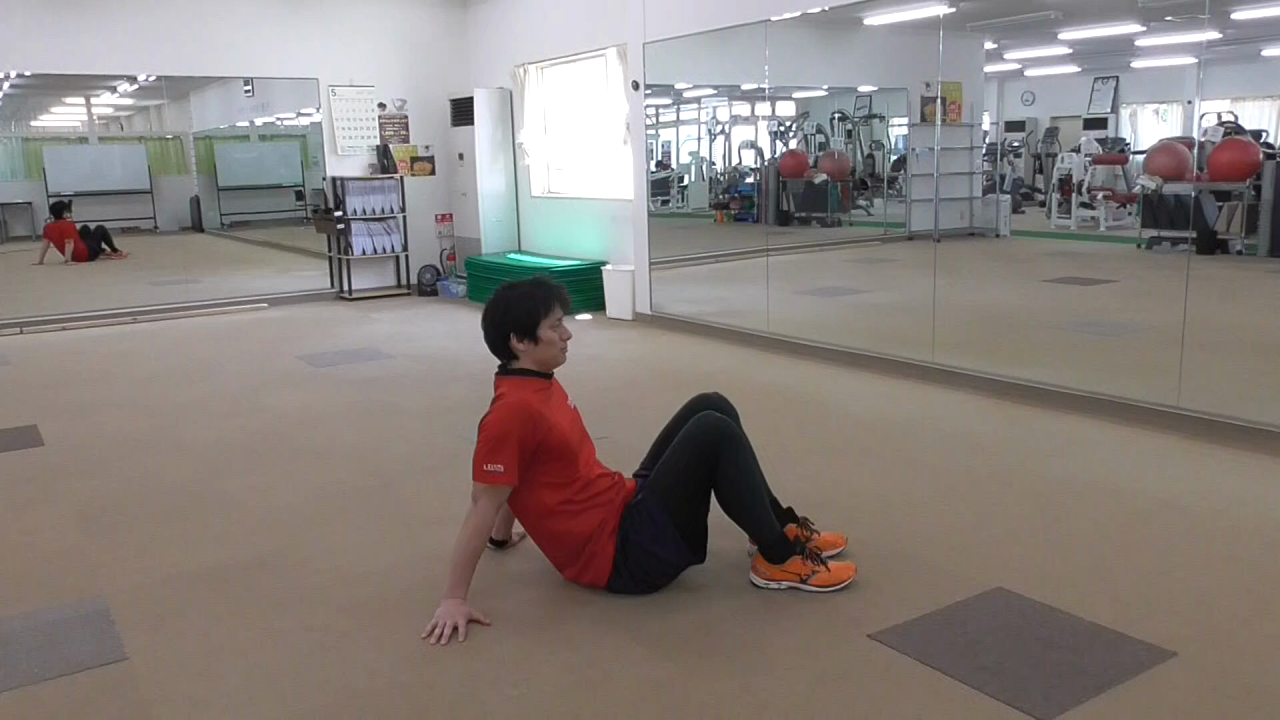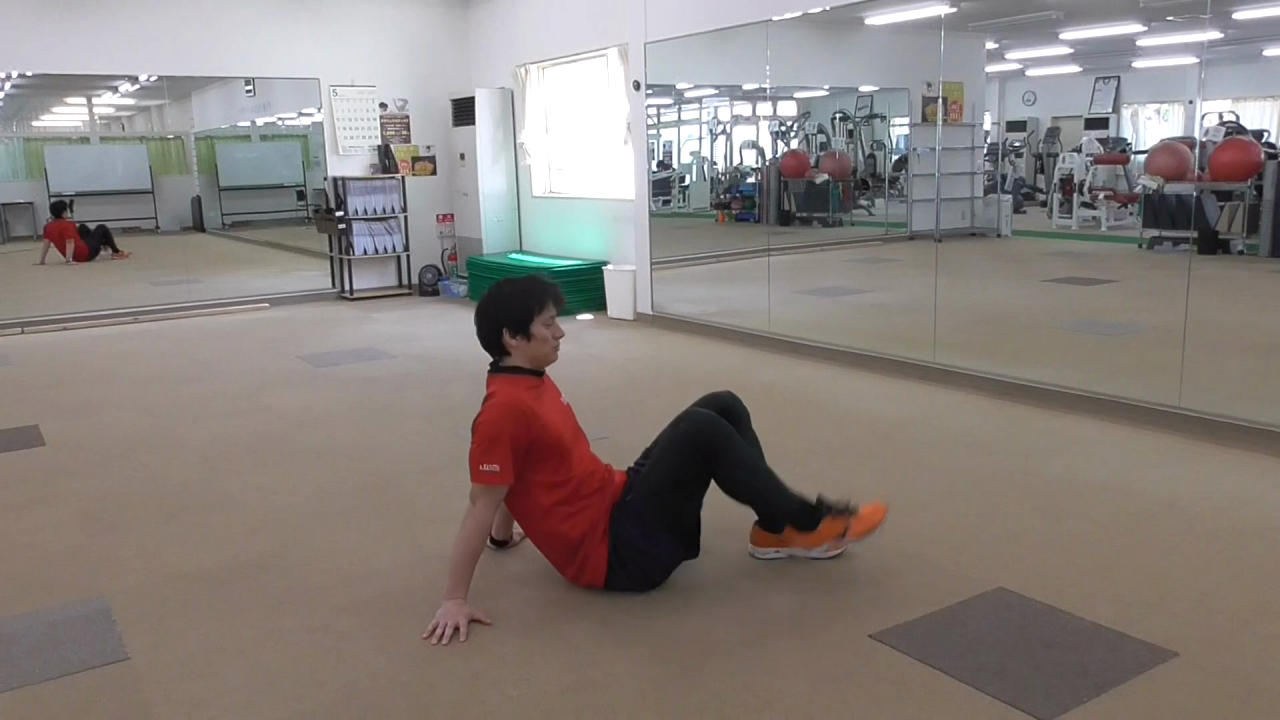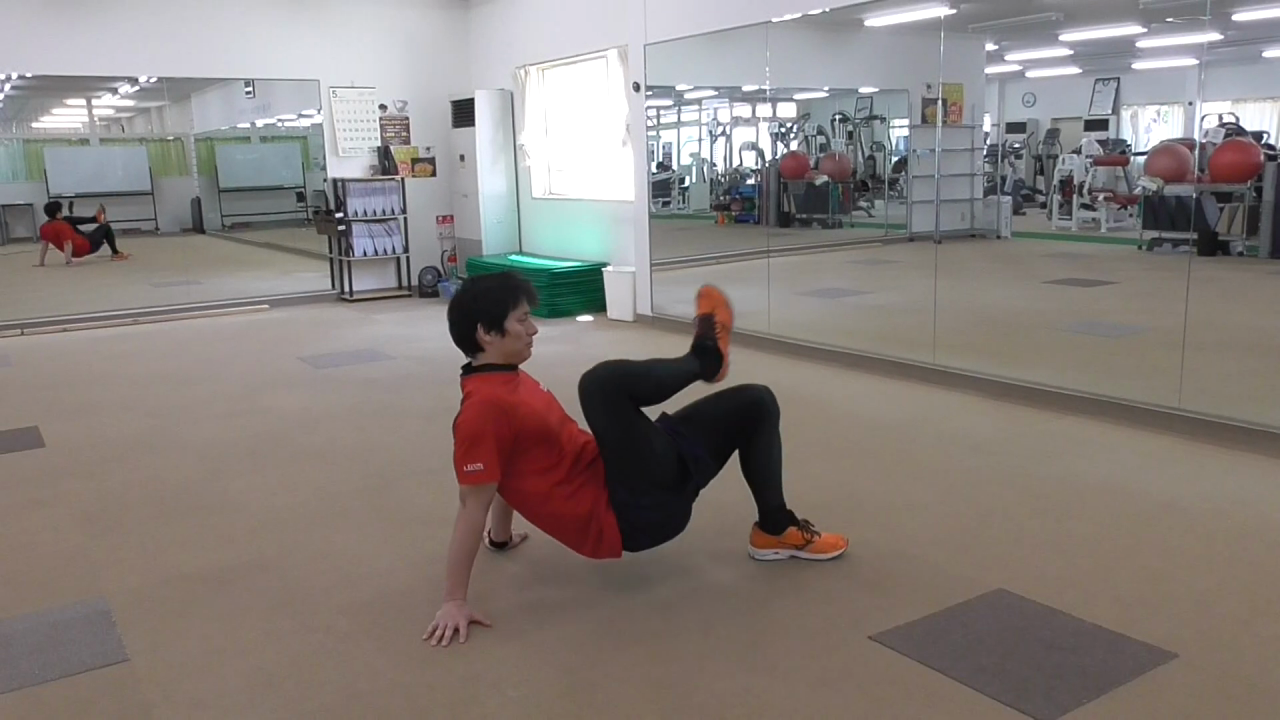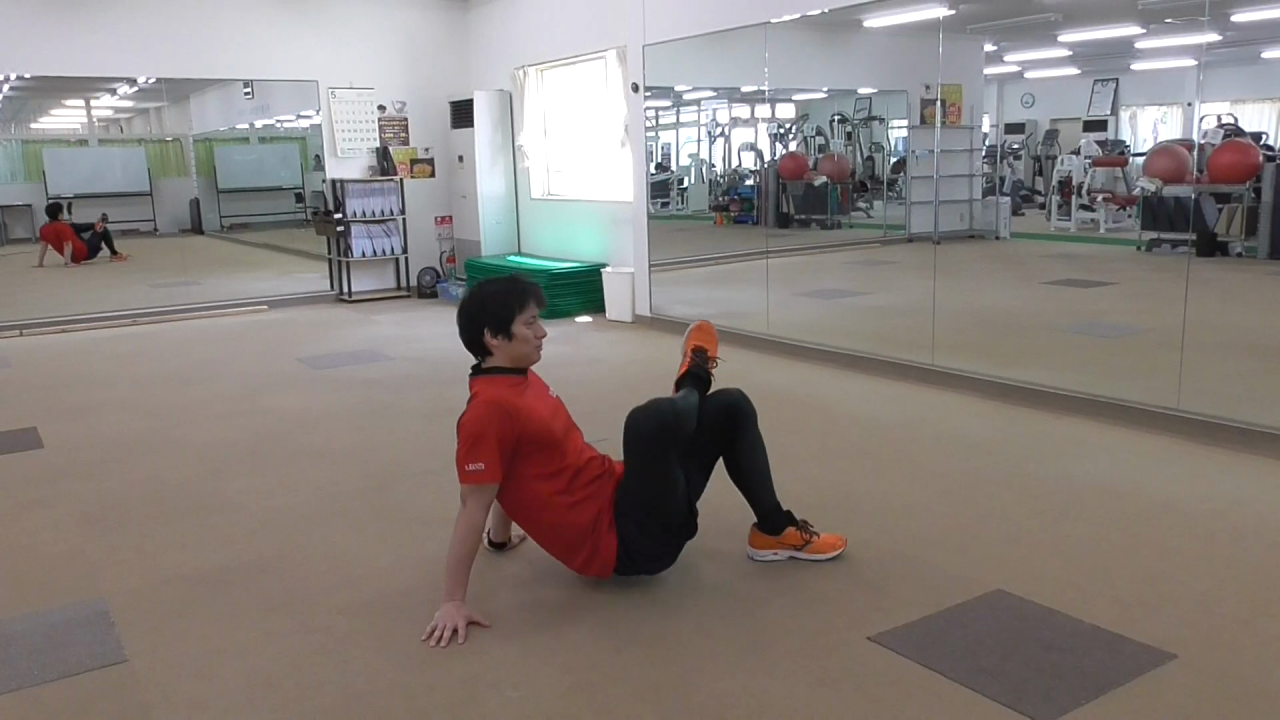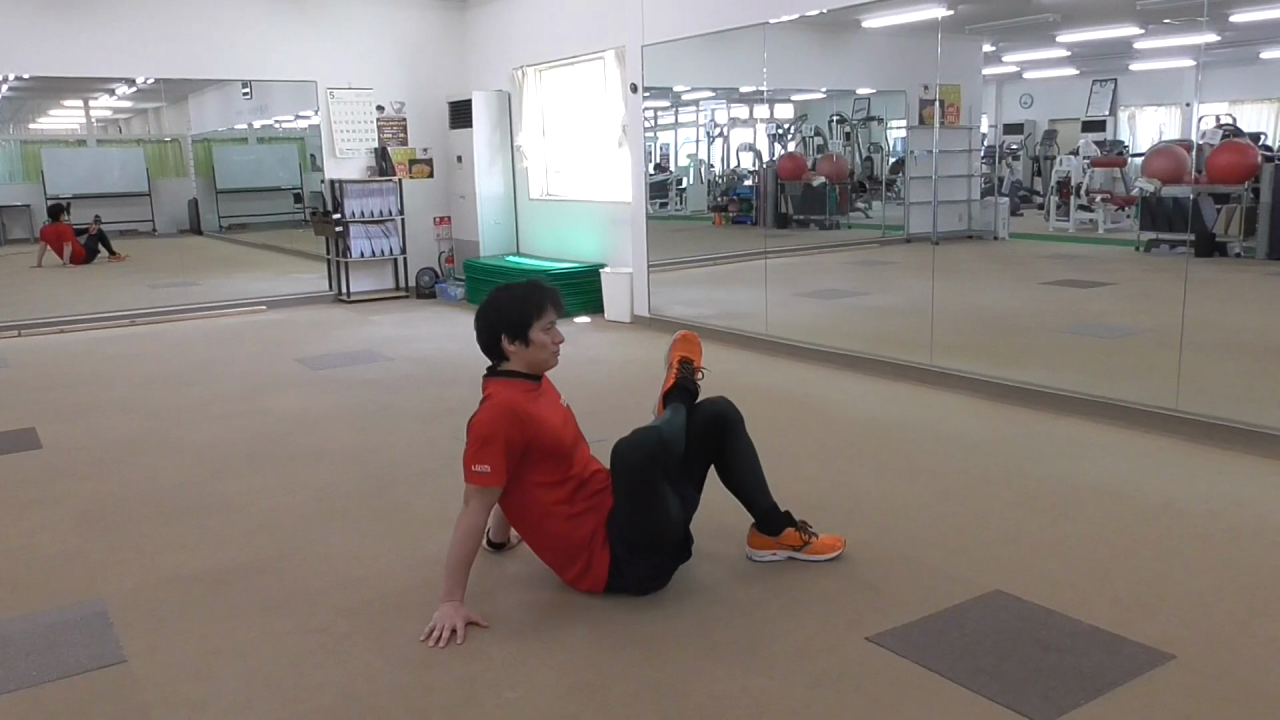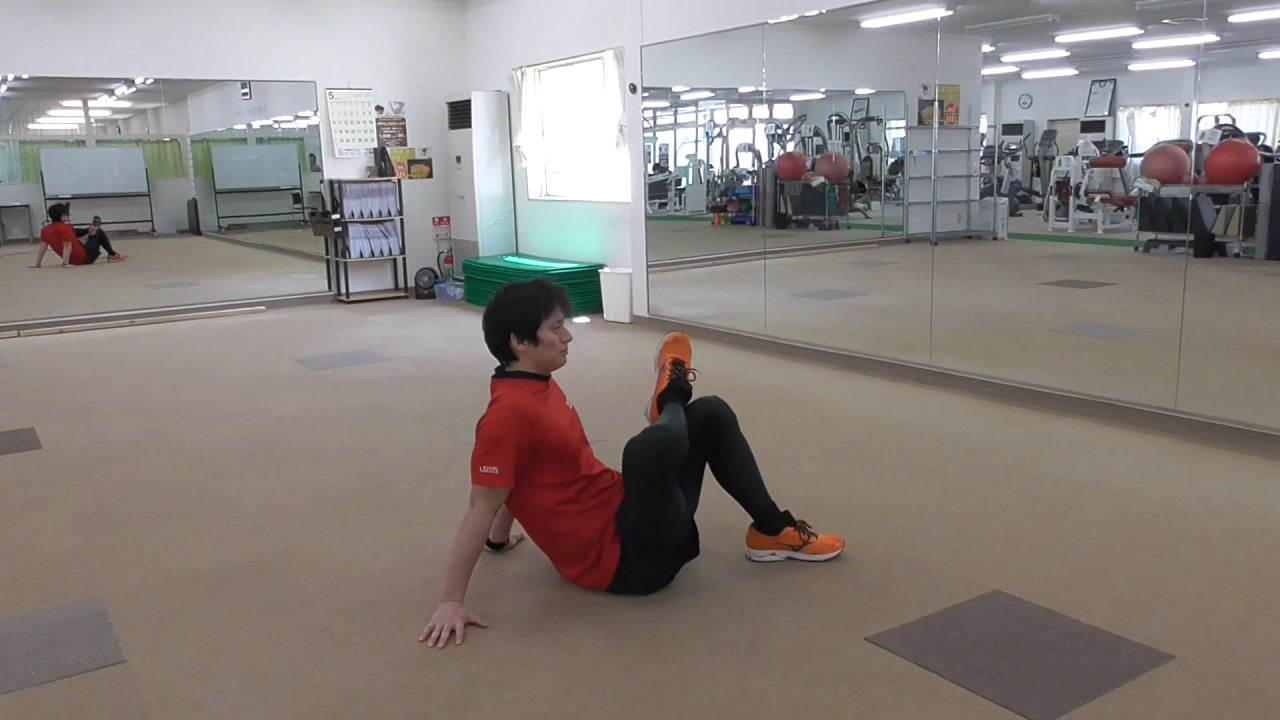
dt=0.5s
person 1, frame 1
left shoulder: (540, 384)
right shoulder: (514, 411)
left elbow: (522, 481)
right elbow: (484, 503)
left wrist: (503, 534)
right wrist: (454, 599)
left hip: (627, 508)
right hip: (625, 554)
left knee: (711, 408)
right knee: (714, 433)
left ankle: (778, 526)
right ankle: (779, 559)
person 1, frame 2
left shoulder: (533, 383)
right shoulder: (507, 408)
left elbow: (521, 481)
right elbow: (482, 503)
left wrist: (504, 533)
right wrist: (455, 599)
left hip: (619, 503)
right hip: (619, 549)
left knee: (722, 407)
right knee: (699, 429)
left ankle: (776, 528)
right ankle: (810, 519)
person 1, frame 3
left shoulder: (508, 379)
right shoulder: (484, 406)
left elbow: (515, 468)
right elbow: (473, 503)
left wrist: (501, 537)
right wrist: (454, 601)
left hip: (630, 479)
right hip: (629, 510)
left knee: (756, 403)
right knee: (603, 381)
left ankle: (775, 530)
right ankle: (704, 361)
person 1, frame 4
left shoulder: (521, 379)
right shoulder: (490, 407)
left elbow: (517, 474)
right elbow: (473, 503)
left wrist: (501, 537)
right wrist: (453, 601)
left hip: (618, 501)
right hip: (622, 540)
left knee: (732, 407)
right knee: (652, 418)
left ankle: (774, 530)
right ankle: (690, 387)
person 1, frame 5
left shoulder: (532, 383)
right shoulder: (501, 411)
left elbow: (520, 478)
right elbow: (476, 505)
left wrist: (501, 536)
right wrist: (451, 602)
left hip: (619, 514)
right hip: (616, 557)
left knee: (719, 416)
right knee: (640, 448)
left ankle: (774, 532)
right ankle: (677, 401)
person 1, frame 6
left shoulder: (538, 384)
right shoulder: (510, 413)
left elbow: (521, 483)
right elbow: (482, 505)
left wrist: (500, 538)
right wrist: (451, 602)
left hip: (621, 514)
right hip: (622, 557)
left knee: (712, 415)
right knee: (653, 447)
left ankle: (773, 531)
right ankle: (671, 401)
